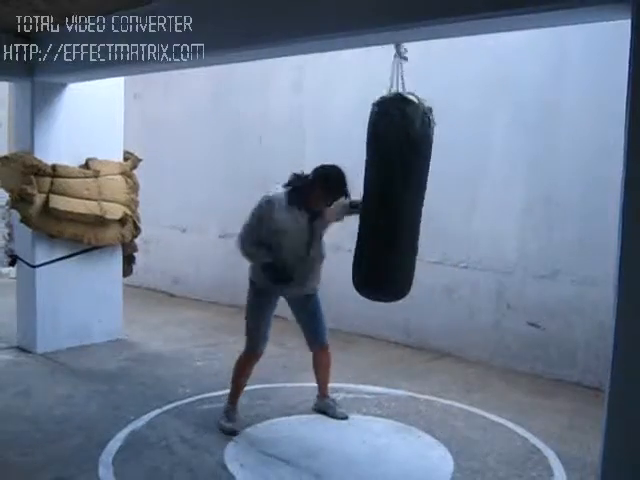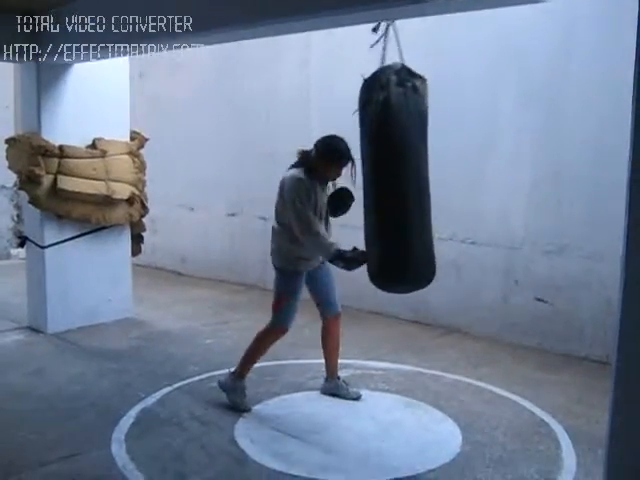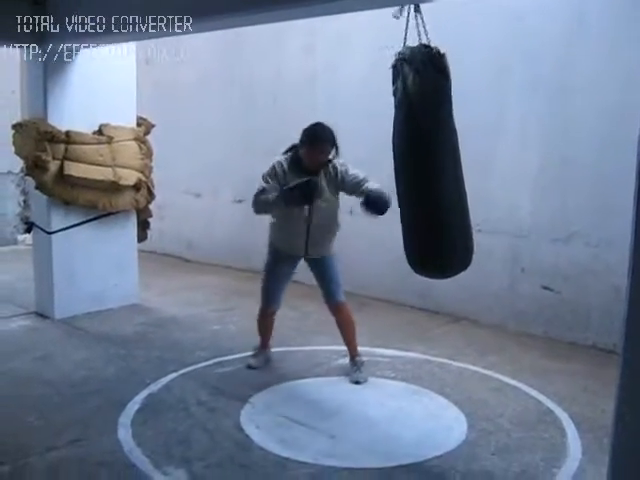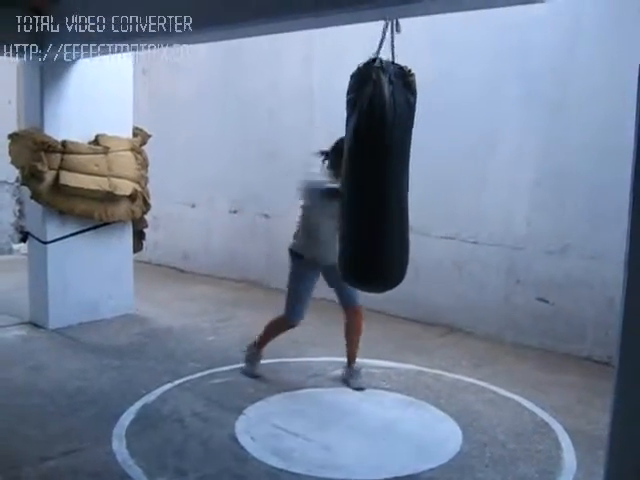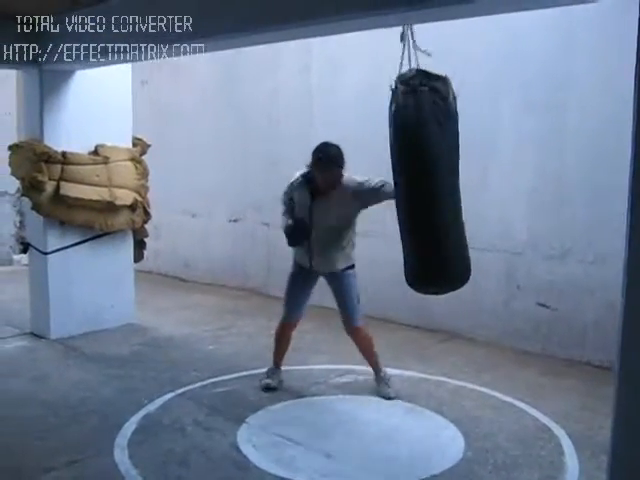
dt=1s
person 1, frame 1
left shoulder: (324, 209)
right shoulder: (274, 204)
left elbow: (344, 209)
right elbow: (247, 240)
left wrist: (360, 205)
right wrist: (269, 265)
left hip: (304, 288)
right hip: (266, 286)
left knee: (321, 346)
right knee: (253, 351)
left ankle: (323, 398)
right ankle: (231, 407)
person 1, frame 2
left shoulder: (320, 180)
right shoulder: (295, 183)
right elbow: (307, 232)
right wrist: (339, 255)
left hip: (316, 258)
right hip: (291, 260)
left knee: (333, 316)
right knee: (280, 326)
left ankle: (332, 380)
right ankle: (235, 380)
person 1, frame 3
left shoulder: (336, 169)
right shoulder: (281, 168)
left elbow: (361, 183)
right elbow: (259, 204)
left wrist: (373, 195)
right wrist: (289, 198)
left hip: (321, 247)
right hip: (284, 247)
left knee: (338, 304)
right knee: (268, 306)
left ankle: (356, 359)
right ankle: (263, 348)
person 1, frame 4
left shoulder: (338, 182)
right shoulder: (325, 184)
right elbow: (310, 191)
left hip: (335, 257)
right hip: (308, 257)
left knee: (355, 309)
right knee: (292, 318)
left ankle: (351, 367)
right ankle: (255, 350)
person 1, frame 5
left shoulder: (352, 188)
right shoulder: (298, 185)
left elbow: (383, 189)
right elbow: (288, 210)
right wrist: (290, 226)
left hip: (339, 265)
right hip: (305, 263)
left knee: (353, 326)
right knee: (289, 319)
left ankle: (380, 375)
right ankle: (275, 369)
